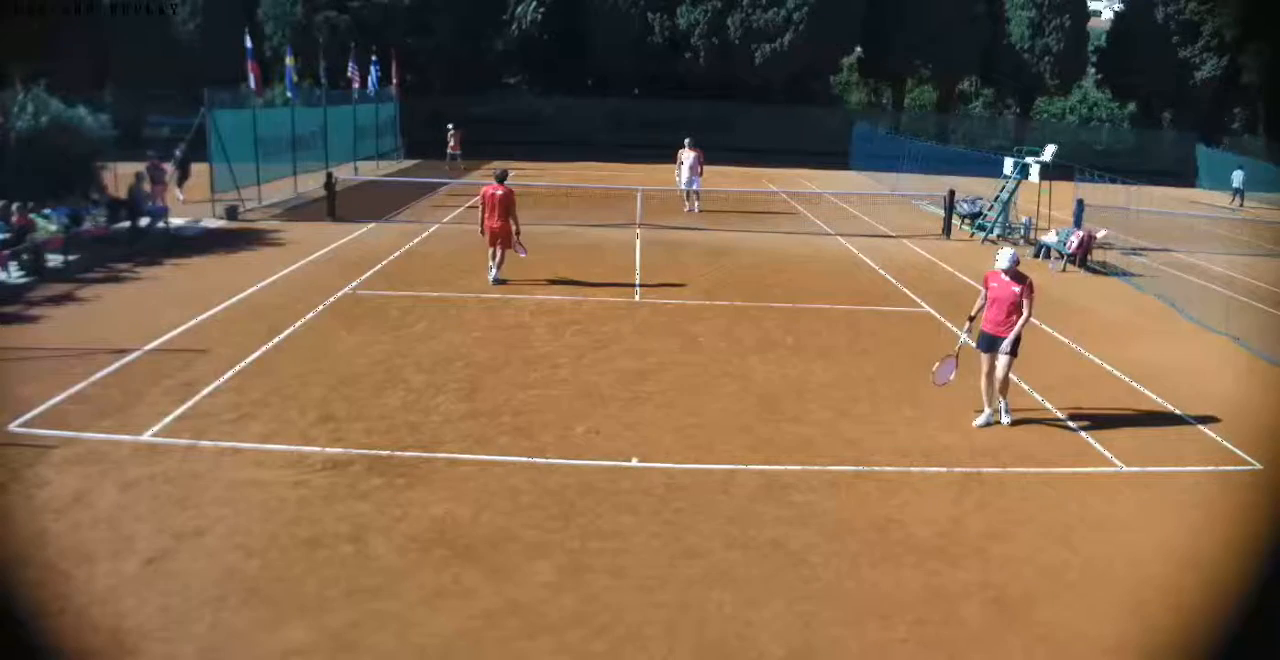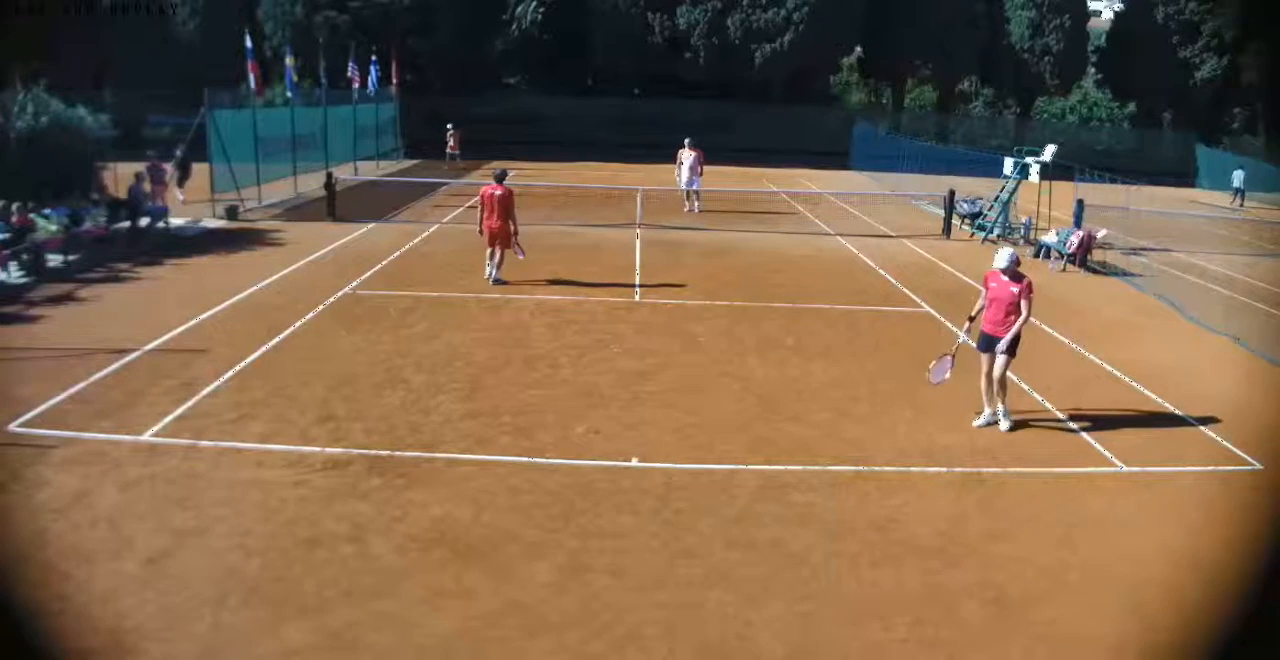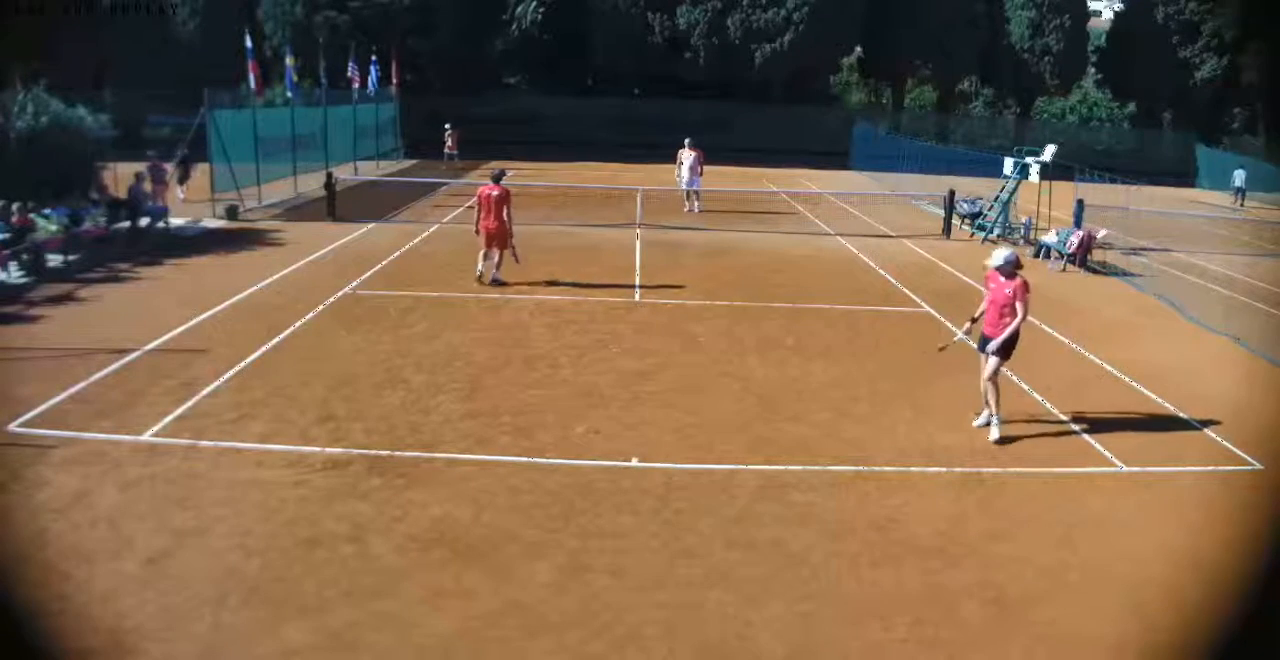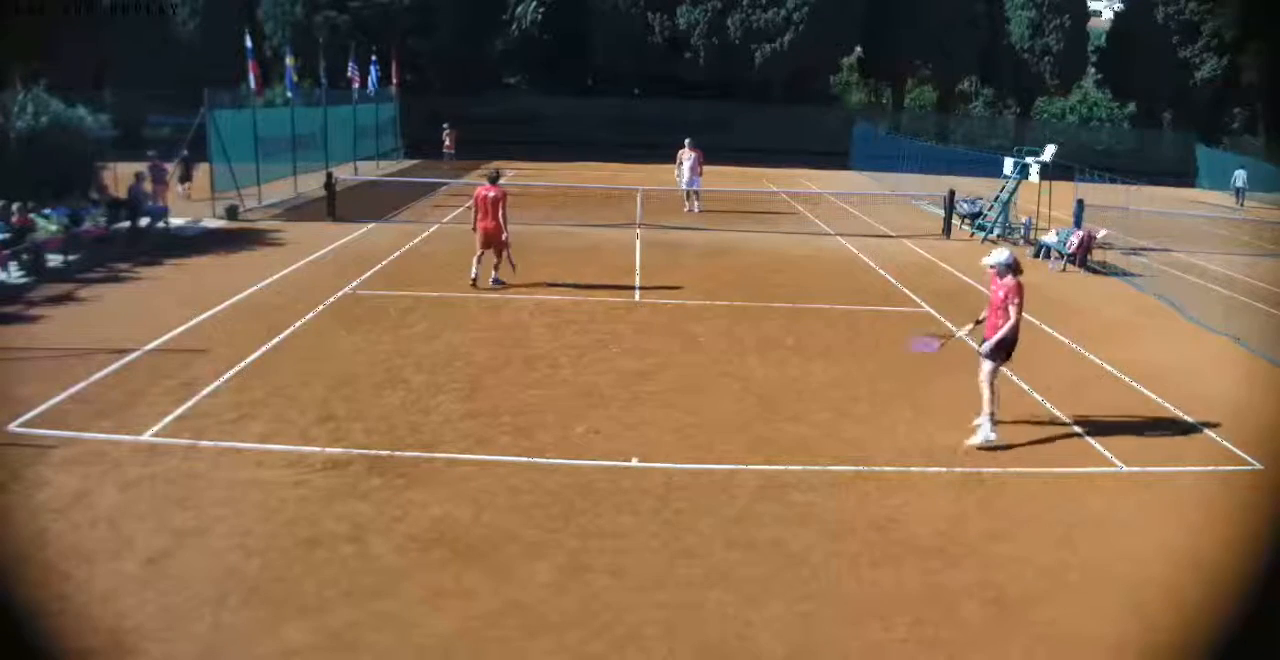
dt=0.1s
person 1, frame 1
left shoulder: (1024, 283)
right shoulder: (990, 277)
left elbow: (1026, 314)
left wrist: (1011, 338)
right wrist: (970, 320)
left hip: (1008, 336)
right hip: (988, 331)
left knee: (1001, 375)
right knee: (986, 373)
left ankle: (1003, 404)
right ankle: (988, 412)
person 1, frame 2
left shoulder: (1023, 283)
right shoulder: (990, 276)
left elbow: (1025, 315)
left wrist: (1008, 338)
right wrist: (970, 320)
left hip: (1007, 336)
right hip: (987, 331)
left knee: (997, 375)
right knee: (986, 372)
left ankle: (1001, 409)
right ankle: (988, 412)
person 1, frame 3
left shoulder: (1019, 284)
right shoulder: (991, 277)
left elbow: (1021, 317)
left wrist: (1000, 339)
right wrist: (972, 321)
left hip: (1005, 337)
right hip: (988, 333)
left knee: (988, 376)
right knee: (985, 375)
left ankle: (995, 421)
right ankle: (989, 412)
person 1, frame 4
left shoulder: (1013, 286)
right shoulder: (996, 280)
left elbow: (1014, 320)
left wrist: (993, 341)
right wrist: (975, 323)
left hip: (1003, 340)
right hip: (990, 337)
left knee: (985, 380)
right knee: (985, 378)
left ankle: (987, 430)
right ankle: (989, 414)
